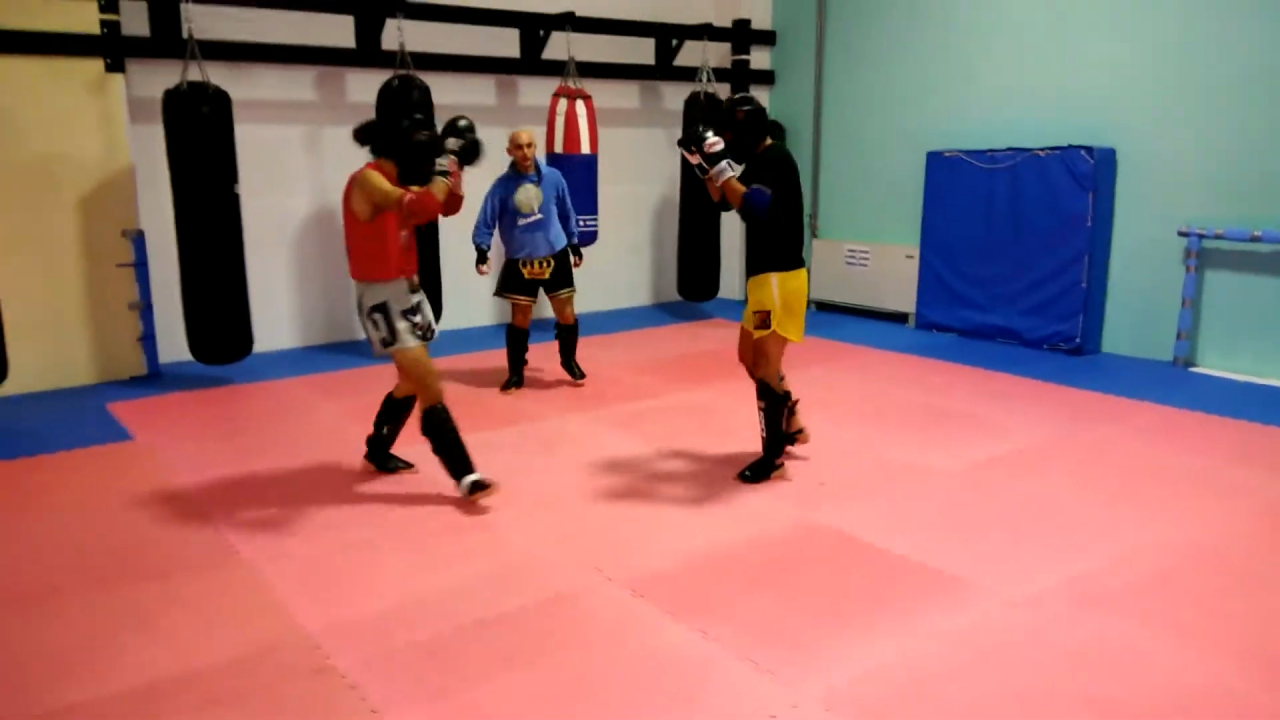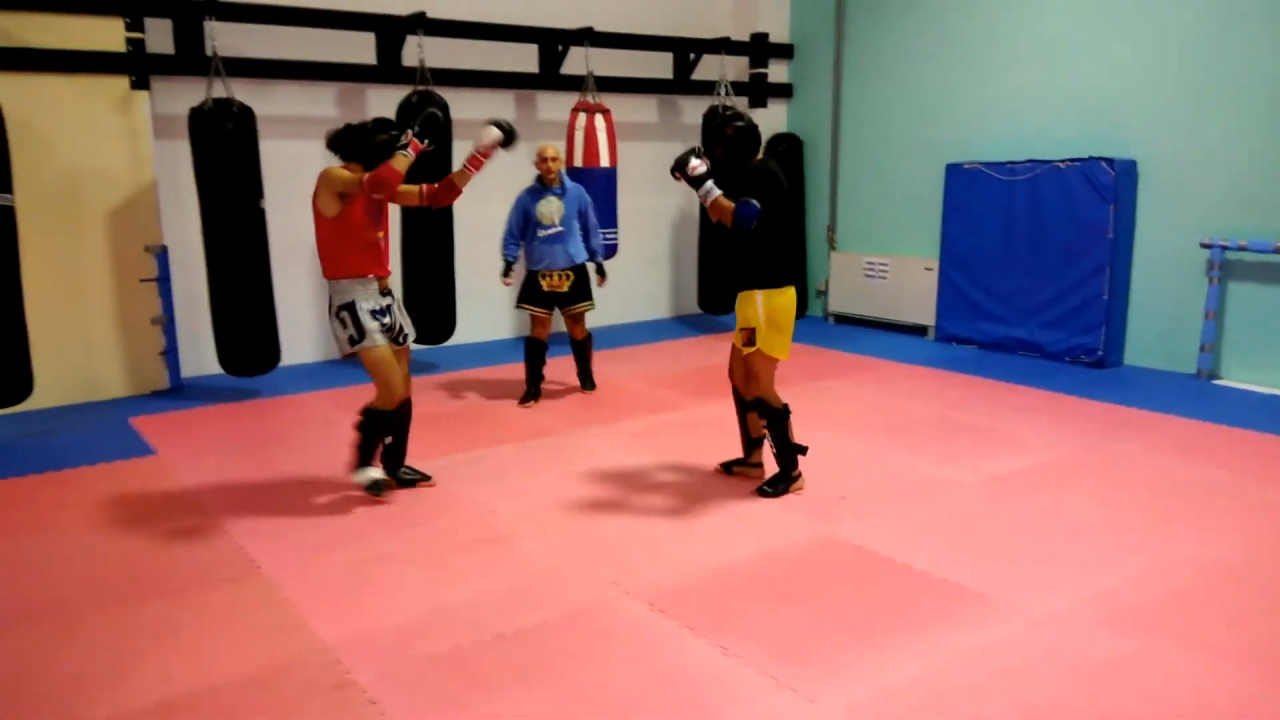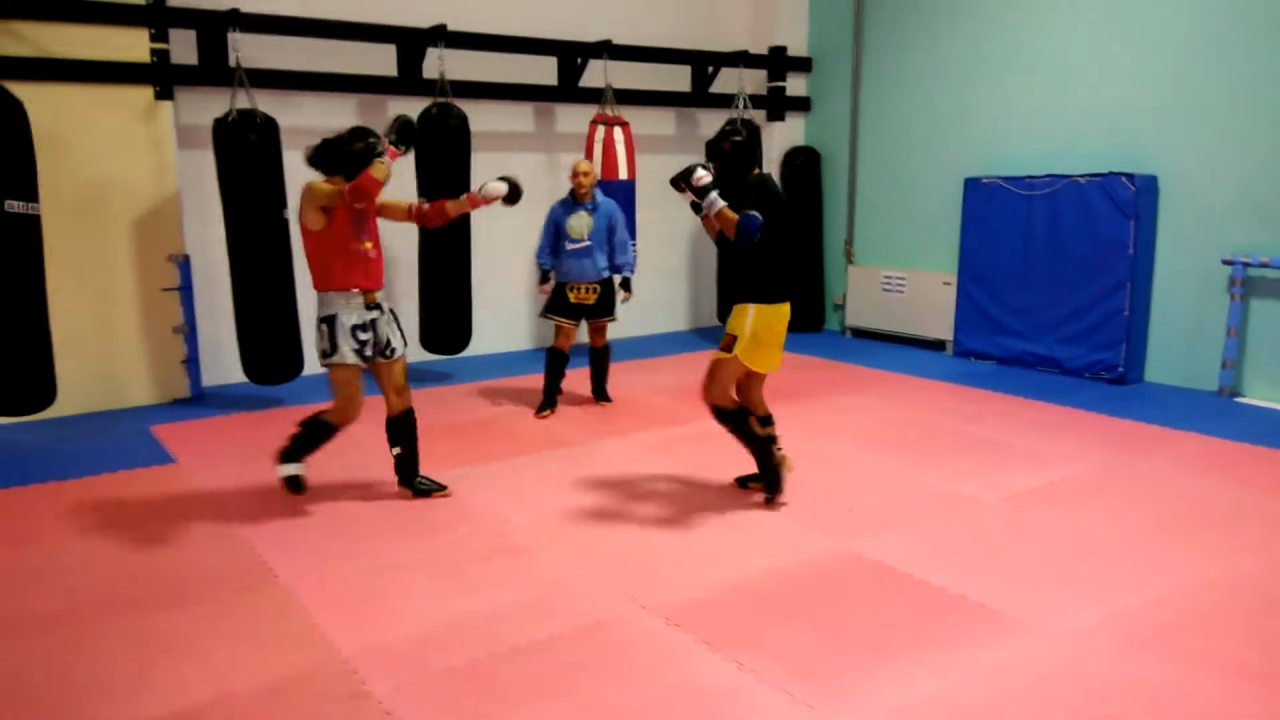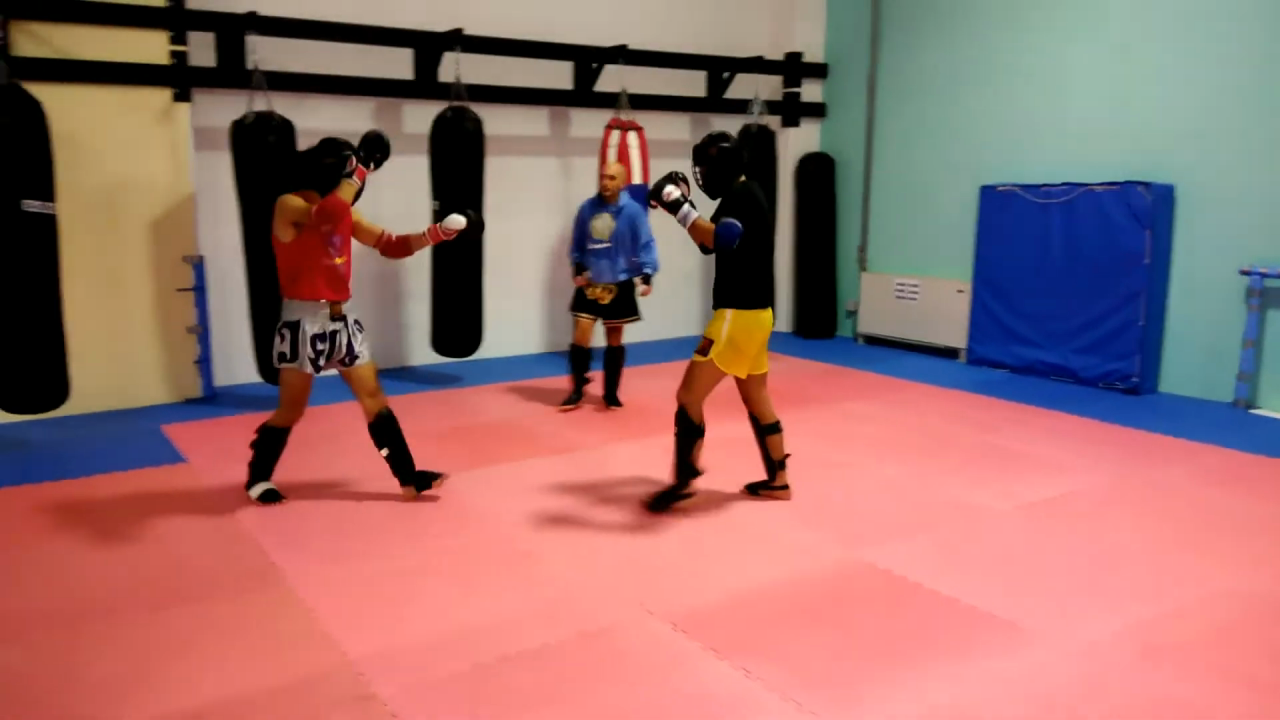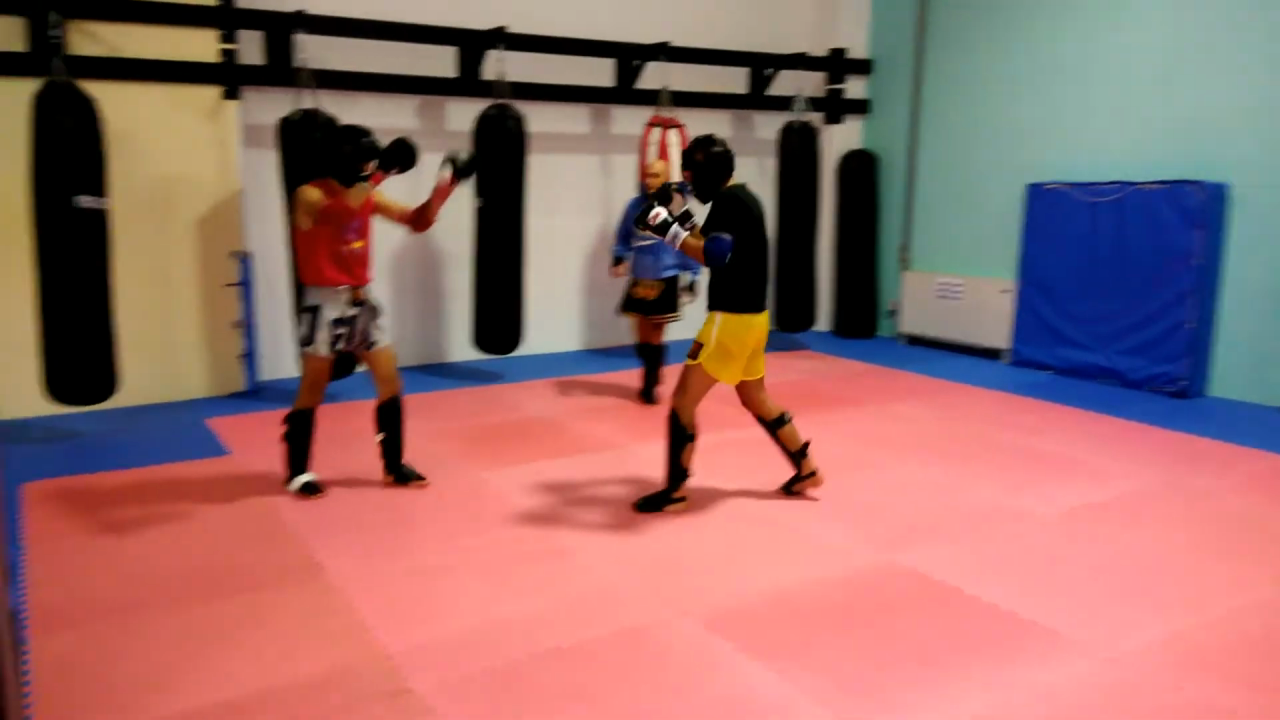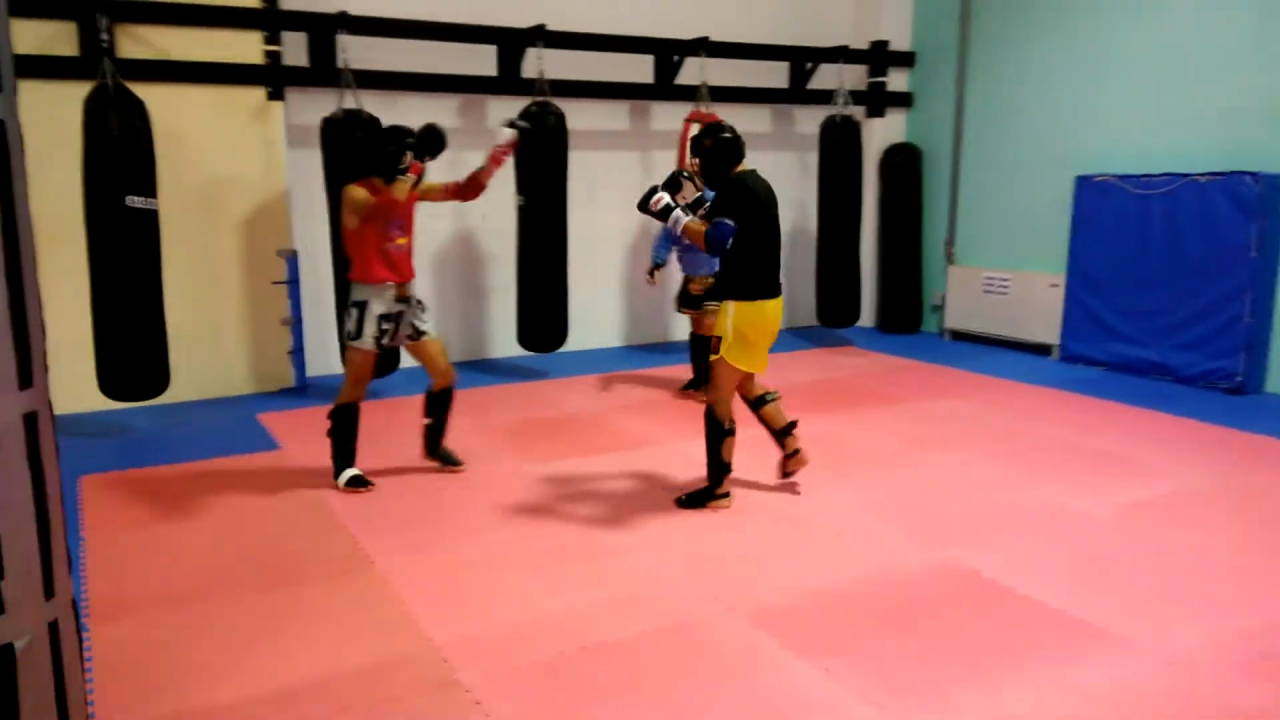
dt=0.2s
person 1, frame 1
left shoulder: (396, 181)
right shoulder: (367, 181)
left elbow: (448, 205)
right elbow: (420, 209)
left wrist: (452, 158)
right wrist: (449, 161)
left hip: (407, 292)
right hip: (383, 299)
left knee: (412, 382)
right knee: (429, 386)
left ankle: (378, 451)
right ankle: (463, 474)
person 1, frame 2
left shoulder: (378, 187)
right shoulder: (333, 180)
left elbow: (438, 195)
right elbow: (383, 181)
left wrist: (480, 154)
right wrist: (414, 141)
left hip: (384, 294)
right hip: (353, 299)
left knee: (400, 387)
right knee: (391, 389)
left ankle: (393, 464)
right ankle: (365, 464)
person 1, frame 3
left shoulder: (368, 200)
right shoulder: (316, 193)
left elbow: (426, 215)
right elbow: (360, 191)
left wrist: (478, 197)
right wrist: (391, 148)
left hip: (376, 307)
right hip: (340, 311)
left knee: (399, 395)
right knee: (347, 410)
left ankle: (409, 474)
right ankle: (291, 458)
person 1, frame 4
left shoulder: (346, 214)
right shoulder: (289, 206)
left elbow: (392, 246)
right elbow: (326, 215)
left wrist: (440, 231)
right wrist: (361, 168)
left hip: (342, 316)
right hip: (304, 318)
left knee: (373, 397)
right knee: (291, 411)
left ankle: (408, 474)
right ankle: (258, 478)
person 1, frame 5
left shoulder: (367, 196)
right shoulder: (309, 195)
left elbow: (418, 220)
right elbow: (337, 213)
left wrist: (443, 187)
right wrist: (378, 173)
left hip: (362, 302)
right hip: (325, 303)
left knee: (390, 383)
right knee: (312, 392)
left ankle: (394, 464)
right ankle: (297, 471)
person 1, frame 6
left shoulder: (411, 189)
right shoulder: (355, 194)
left elbow: (465, 190)
right elbow: (384, 209)
left wrist: (499, 154)
right wrist: (415, 165)
left hip: (406, 298)
right hip: (371, 300)
left knee: (443, 372)
right knee: (356, 386)
left ankle: (434, 445)
right ankle: (344, 467)
person 2, frame 1
left shoulder: (773, 159)
right shoulder: (758, 159)
left elbow: (752, 208)
right elbow: (725, 200)
left wrist: (719, 164)
right wrist: (705, 165)
left hip: (779, 277)
right hip: (766, 275)
left knee: (766, 367)
right knee: (748, 356)
left ankle: (773, 456)
right ankle: (791, 425)
person 2, frame 2
left shoulder: (760, 173)
right shoulder: (753, 174)
left elbow: (742, 220)
right elbow: (729, 220)
left wrist: (705, 185)
right wrist: (703, 185)
left hip: (766, 295)
right hip: (757, 292)
left knee: (759, 386)
right knee: (739, 376)
left ankle: (790, 468)
right ankle: (752, 459)
person 2, frame 3
left shoulder: (758, 188)
right shoulder: (751, 189)
left elbow: (745, 233)
right elbow: (724, 238)
left wrist: (709, 196)
right wrist: (699, 203)
left hip: (760, 309)
right hip: (760, 306)
left knee: (716, 392)
right knee: (748, 392)
left ankle: (771, 457)
right ankle: (767, 472)
person 2, frame 4
left shoulder: (741, 195)
right shoulder: (741, 196)
left elbow: (722, 240)
right elbow: (709, 244)
left wrist: (681, 208)
right wrist: (682, 208)
left hip: (739, 315)
right hip: (754, 313)
left knee: (689, 396)
right knee: (756, 399)
left ankle: (683, 483)
right ankle: (777, 479)
person 2, frame 5
left shoulder: (729, 202)
right shoulder: (741, 199)
left elbow: (715, 256)
left wrist: (669, 230)
right wrist: (681, 218)
left hip: (732, 320)
right hip: (752, 316)
left knee: (683, 401)
right knee: (756, 398)
left ankle: (674, 491)
right ankle: (806, 469)
person 2, frame 6
left shoulder: (732, 188)
right shoulder: (756, 185)
left elbow: (717, 242)
left wrist: (671, 214)
right wrist: (685, 206)
left hip: (745, 305)
right hip: (767, 301)
left knee: (718, 395)
right knee: (744, 383)
left ankle: (716, 488)
right ankle: (791, 446)
person 3, frame 1
left shoulder: (553, 178)
right shoulder: (502, 186)
left elbow: (566, 213)
right elbow: (485, 222)
left wrist: (574, 243)
right wrist: (481, 251)
left hip: (555, 257)
right hip: (519, 262)
left knee: (566, 316)
right knee: (520, 320)
left ankle: (569, 360)
right ankle: (515, 374)
person 3, frame 2
left shoulder: (577, 193)
right shoulder: (527, 198)
left elbow: (591, 229)
right elbow: (513, 234)
left wrist: (598, 261)
right wrist: (509, 263)
left hip: (574, 271)
right hip: (539, 274)
left knee: (577, 329)
right knee: (539, 331)
left ankle: (585, 373)
right ankle: (533, 387)
person 3, frame 3
left shoulder: (609, 208)
right shoulder: (559, 210)
left elbow: (621, 245)
right elbow: (547, 246)
left wrist: (626, 276)
right wrist: (544, 274)
left hip: (600, 284)
right hip: (567, 286)
left knee: (598, 339)
right knee: (561, 342)
left ankle: (600, 388)
right ankle: (549, 397)
person 3, frame 4
left shoulder: (633, 211)
right shoulder: (587, 208)
left elbow: (645, 246)
right elbow: (577, 244)
left wrist: (647, 275)
right wrist: (578, 268)
left hip: (620, 285)
right hip: (590, 285)
left knee: (614, 340)
right knee: (580, 338)
left ankle: (611, 392)
right ankle: (577, 389)
person 3, frame 5
right shoulder: (635, 206)
right elbow: (623, 240)
left wrist: (691, 278)
right wrist: (618, 260)
left hip: (665, 281)
right hip: (639, 281)
left knee: (654, 337)
right knee: (642, 335)
left ankle: (649, 386)
right ankle: (652, 378)
person 3, frame 6
right shoulder: (678, 205)
right elbow: (667, 239)
right wrist: (656, 264)
left hip: (716, 276)
right hip: (692, 278)
left knee: (708, 327)
right knee: (697, 328)
left ankle: (709, 380)
right ankle: (700, 377)
